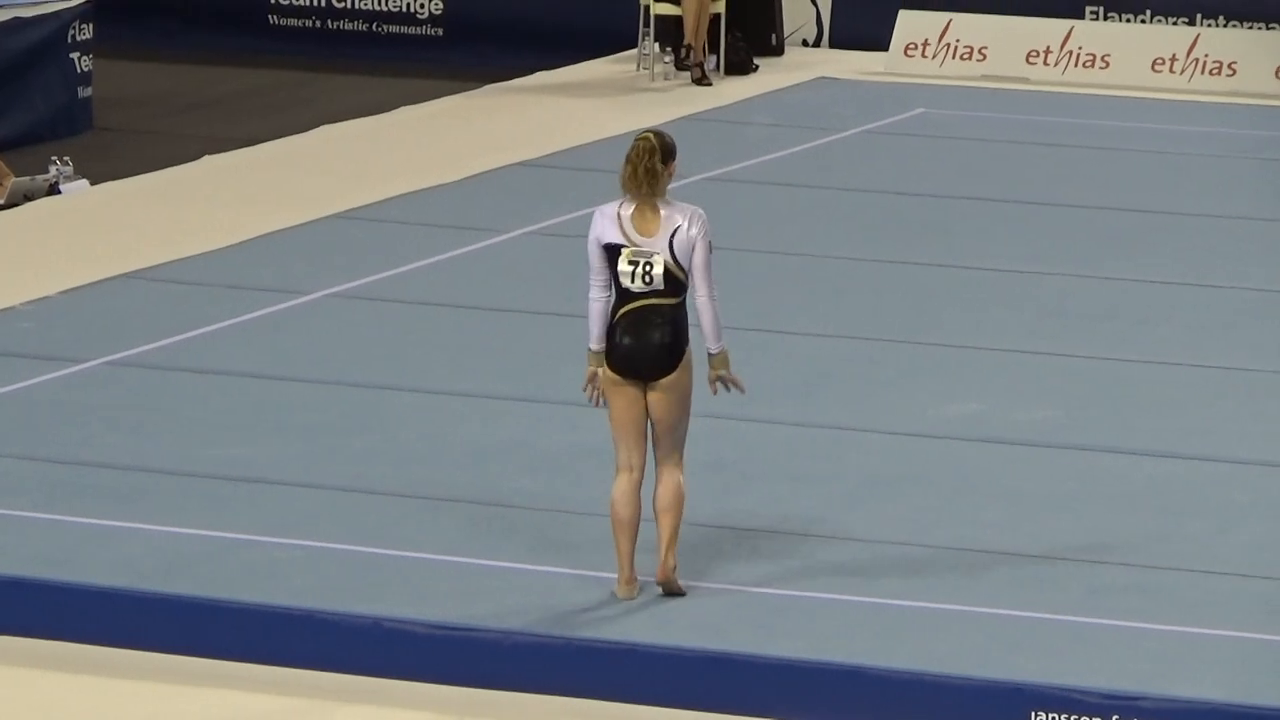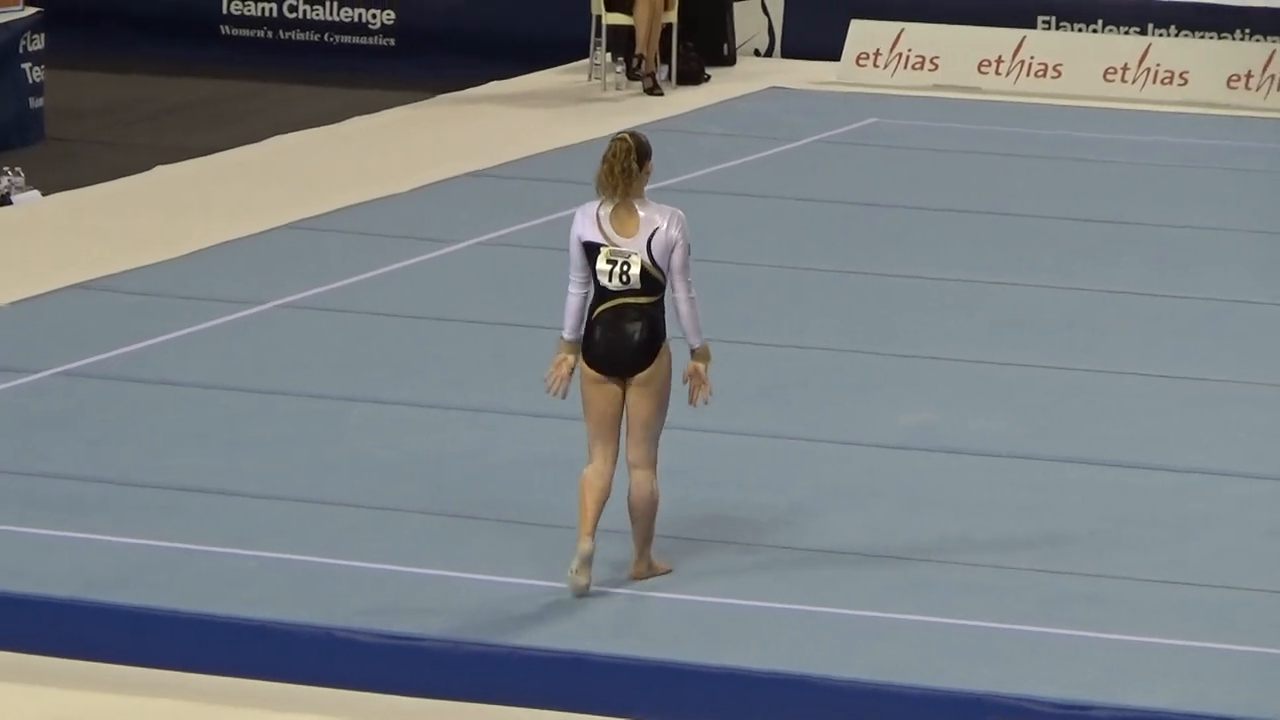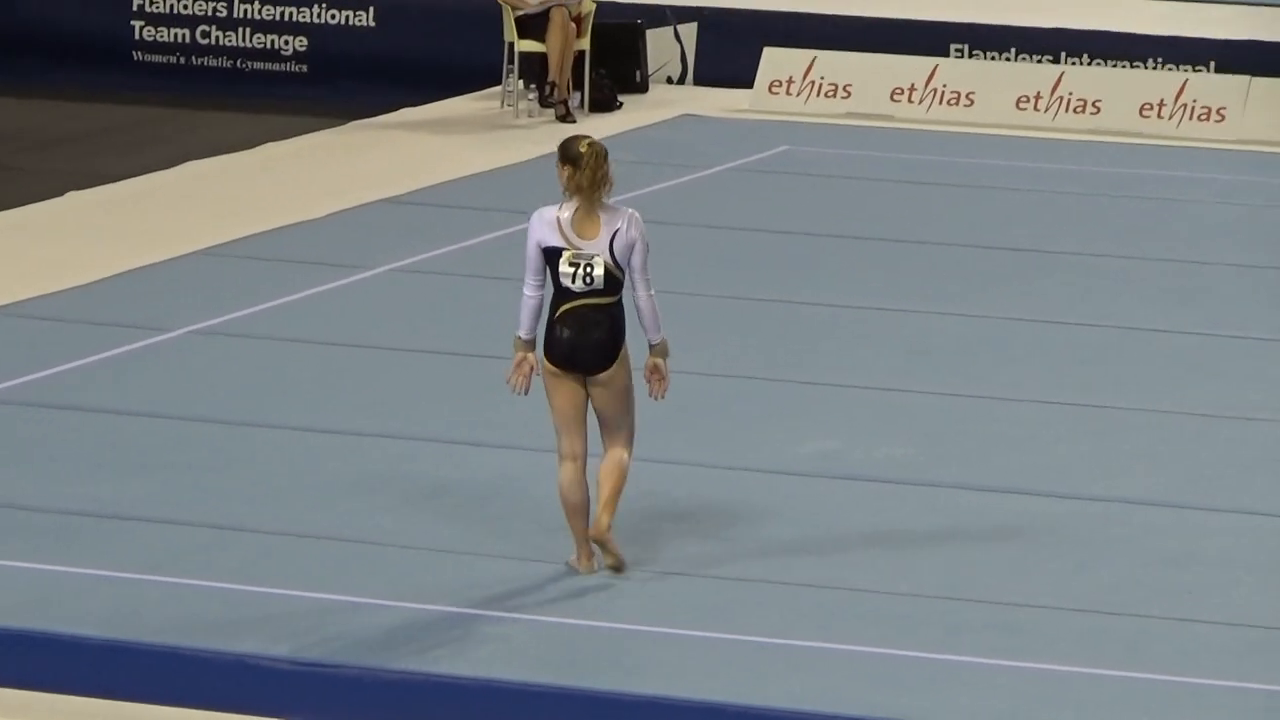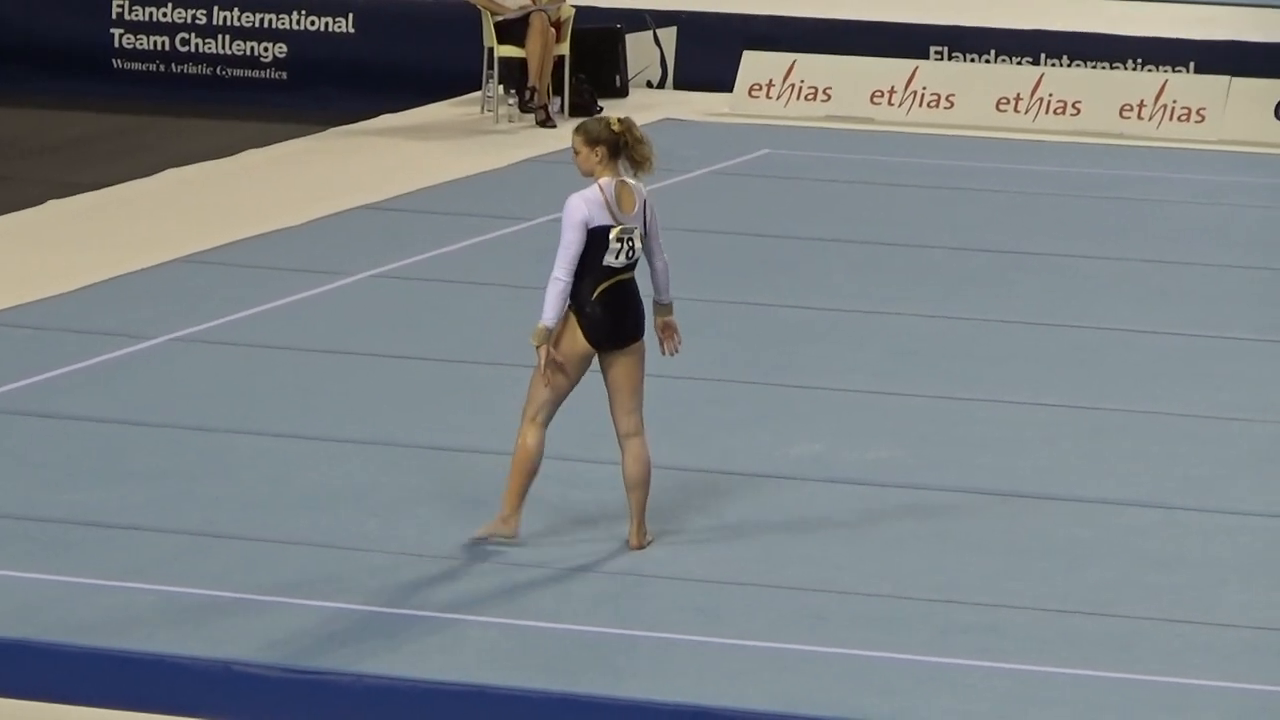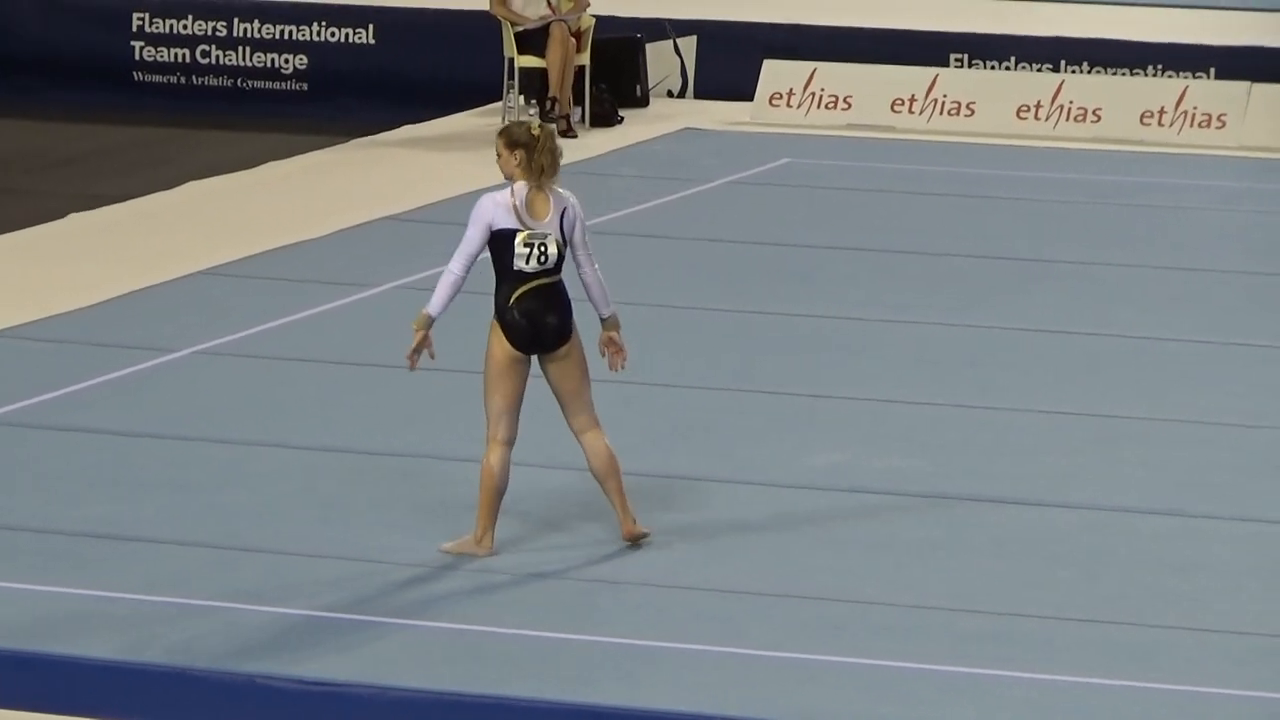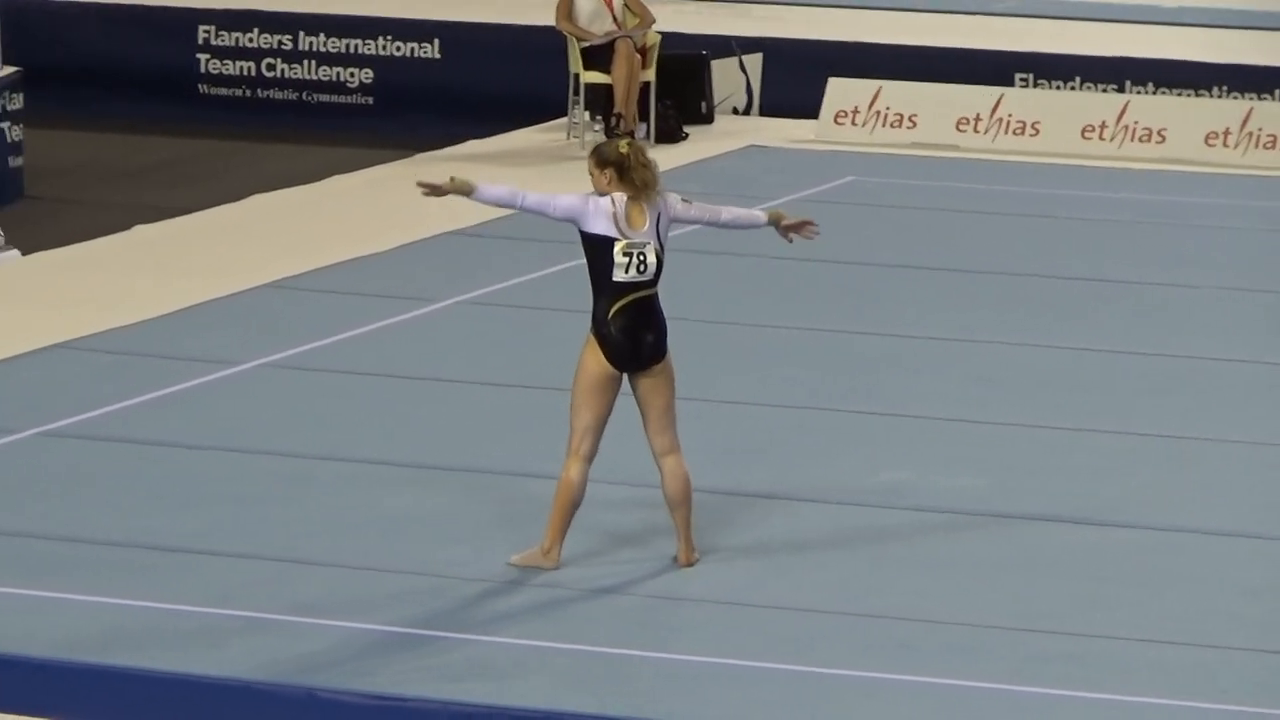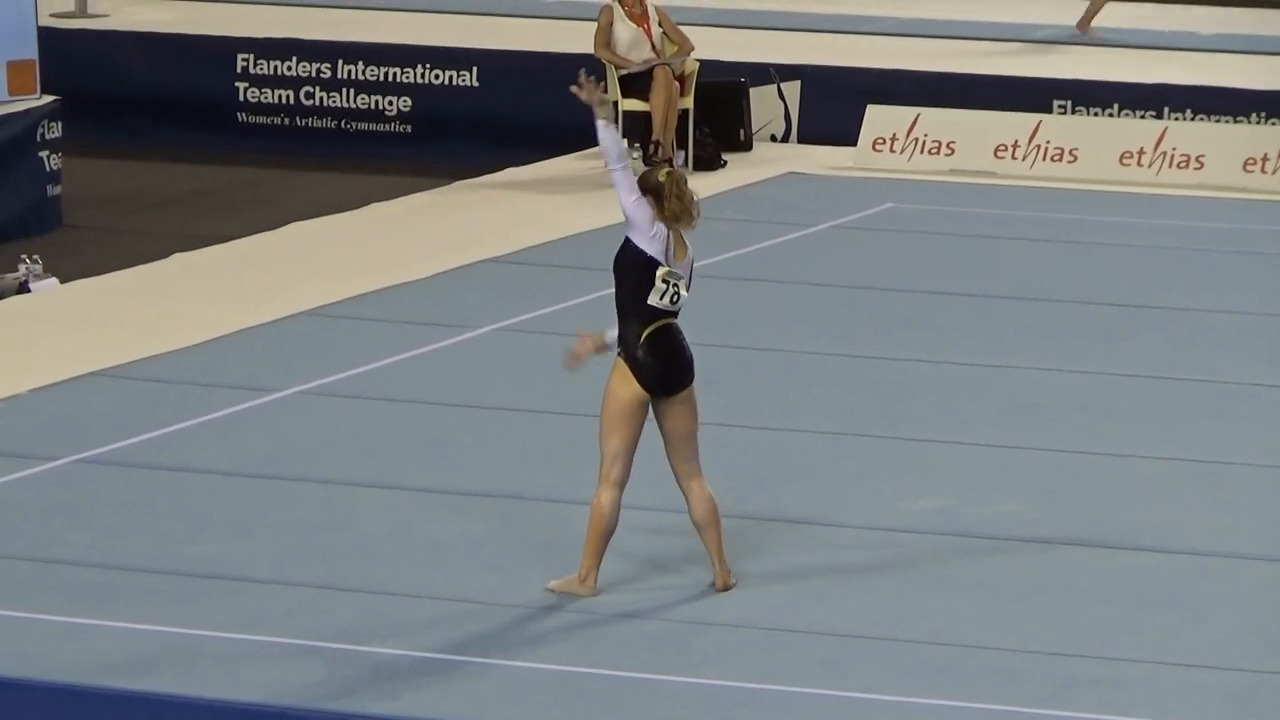
dt=0.7s
person 1, frame 1
left shoulder: (604, 218)
right shoulder: (691, 221)
left elbow: (599, 294)
right elbow: (704, 295)
left wrist: (594, 356)
right wrist: (719, 357)
left hip: (621, 347)
right hip: (668, 348)
left knee: (627, 468)
right knee: (670, 463)
left ankle: (626, 576)
right ankle: (667, 565)
person 1, frame 2
left shoulder: (585, 217)
right shoulder: (669, 221)
left elbow: (577, 289)
right elbow: (682, 292)
left wrist: (568, 345)
right wrist: (698, 354)
left hip: (599, 342)
right hip: (646, 345)
left knee: (600, 456)
right knee: (642, 461)
left ankle: (585, 540)
right ankle: (643, 560)
person 1, frame 3
left shoulder: (543, 222)
right shoulder: (627, 222)
left elbow: (533, 290)
right elbow: (641, 291)
left wrist: (524, 346)
right wrist: (657, 349)
left hip: (560, 340)
right hip: (605, 339)
left knee: (570, 453)
right knee: (618, 444)
left ankle: (583, 551)
right ankle: (602, 522)
person 1, frame 4
left shoulder: (581, 203)
right shoulder: (641, 195)
left elbow: (563, 273)
right elbow: (657, 258)
left wrist: (545, 336)
right wrist: (664, 310)
left hip: (589, 317)
right hip: (628, 315)
left knee: (534, 418)
right knee: (631, 431)
left ankle: (509, 517)
right ankle: (637, 530)
person 1, frame 5
left shoulder: (493, 204)
right shoulder: (566, 202)
left elbow: (459, 266)
right elbow: (588, 269)
left wrist: (425, 321)
right wrist: (609, 324)
left hip: (514, 322)
right hip: (556, 318)
left knee: (500, 439)
right knee: (587, 427)
left ankle: (482, 537)
right ankle: (628, 522)
person 1, frame 6
left shoulder: (591, 209)
right shoulder: (662, 207)
left elbow: (525, 200)
right elbow: (719, 215)
left wrist: (464, 189)
right wrist: (774, 219)
left hip: (609, 336)
right hip: (651, 335)
left knee: (580, 450)
right knee: (667, 449)
left ankle: (549, 549)
right ankle: (686, 547)
person 1, frame 7
left shoulder: (649, 234)
right shoulder: (681, 248)
left elbow: (619, 172)
left wrist: (601, 114)
right wrist: (606, 340)
left hip: (639, 366)
right hip: (677, 362)
left knee: (612, 478)
right knee: (691, 474)
left ankle: (586, 577)
right ankle: (721, 569)
